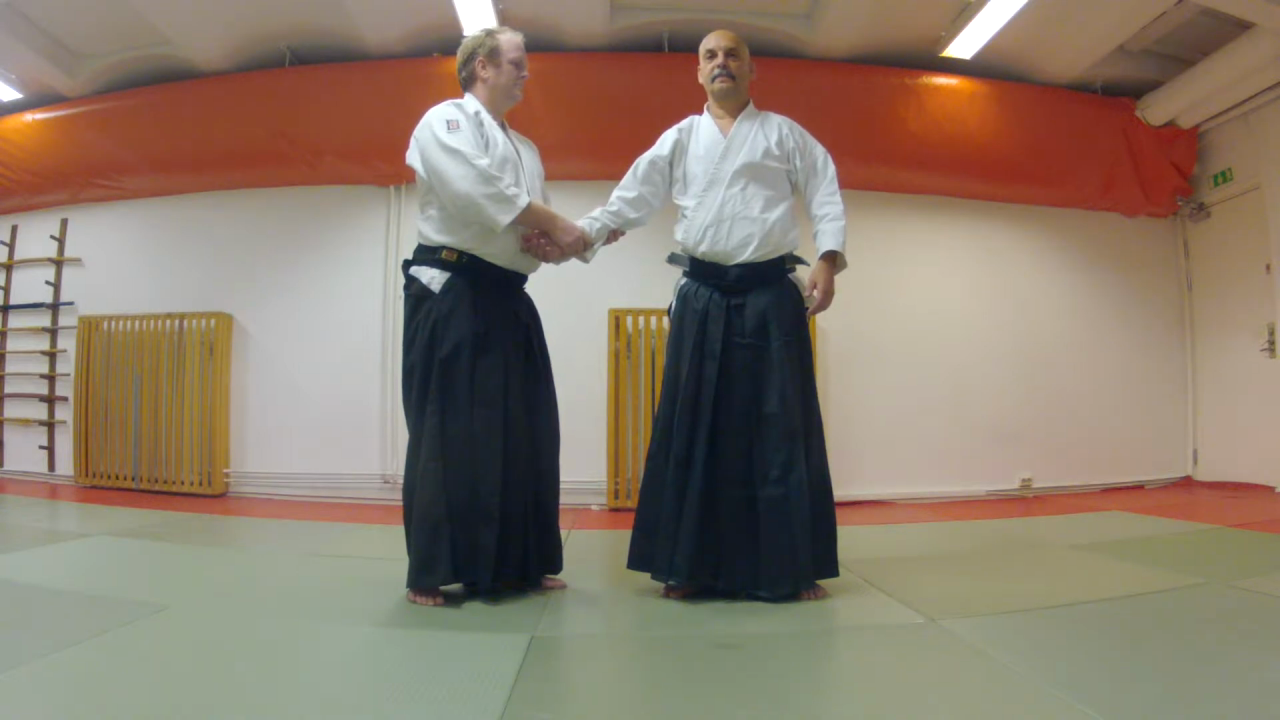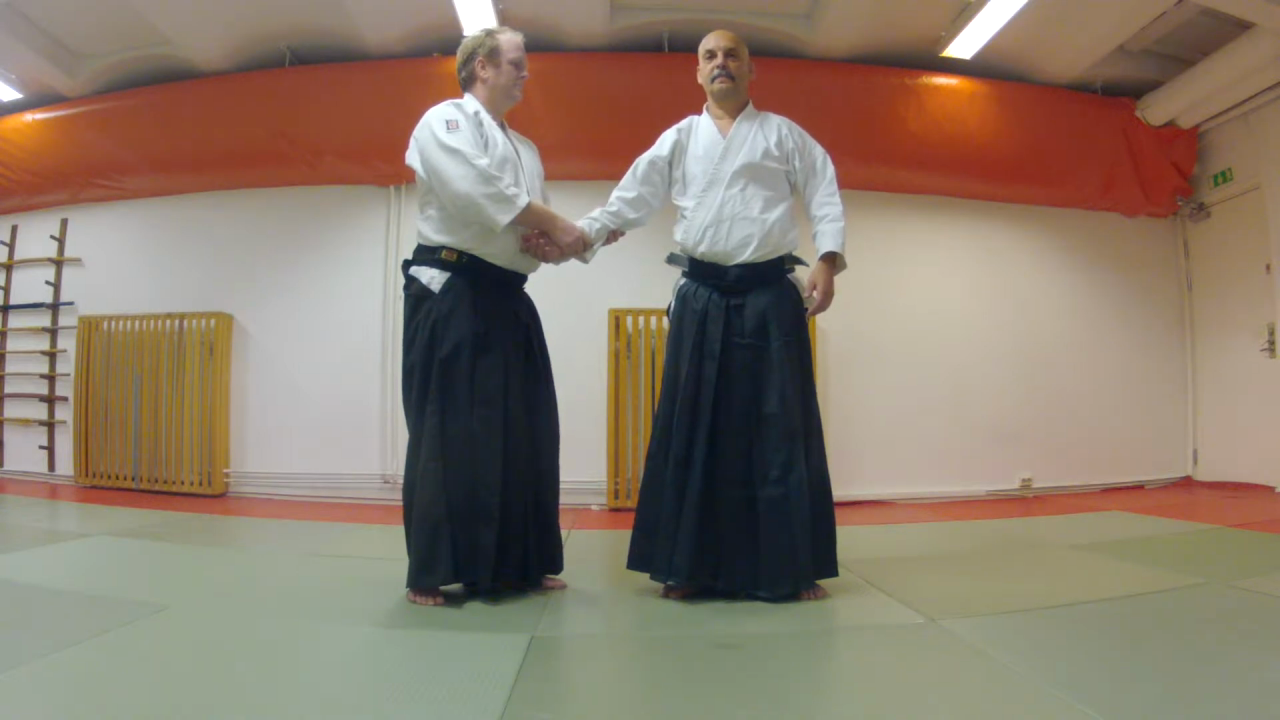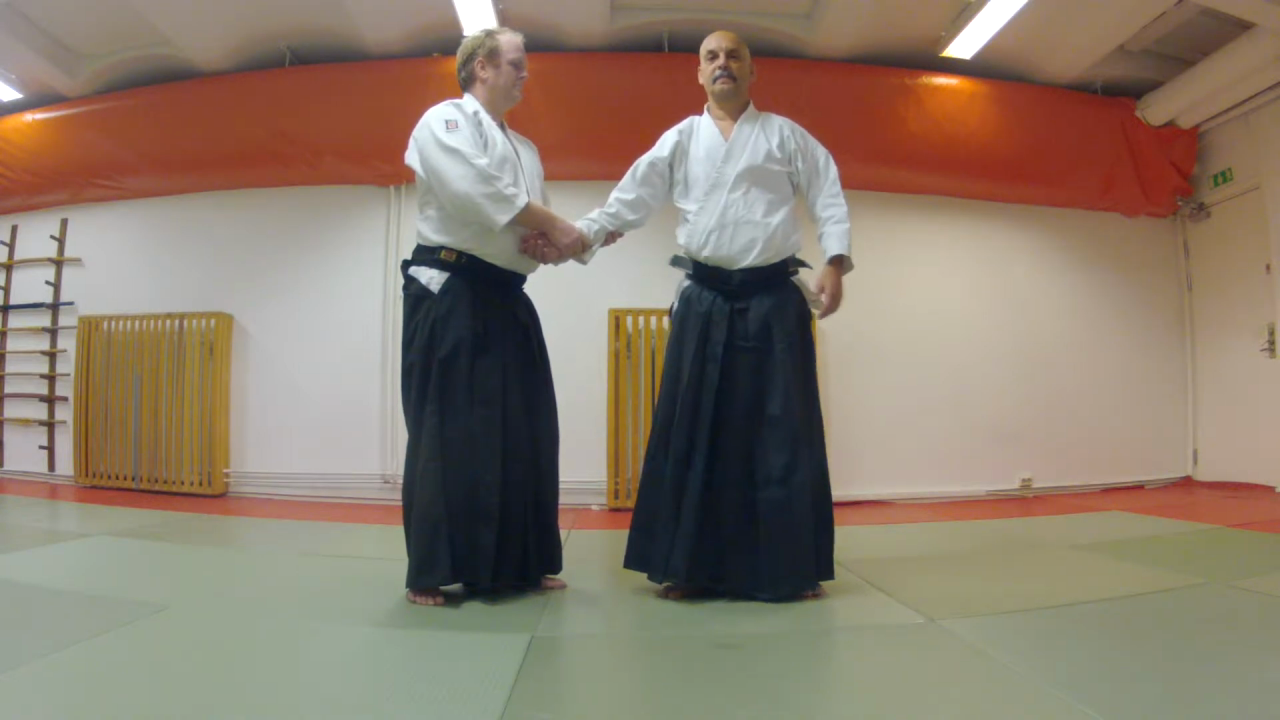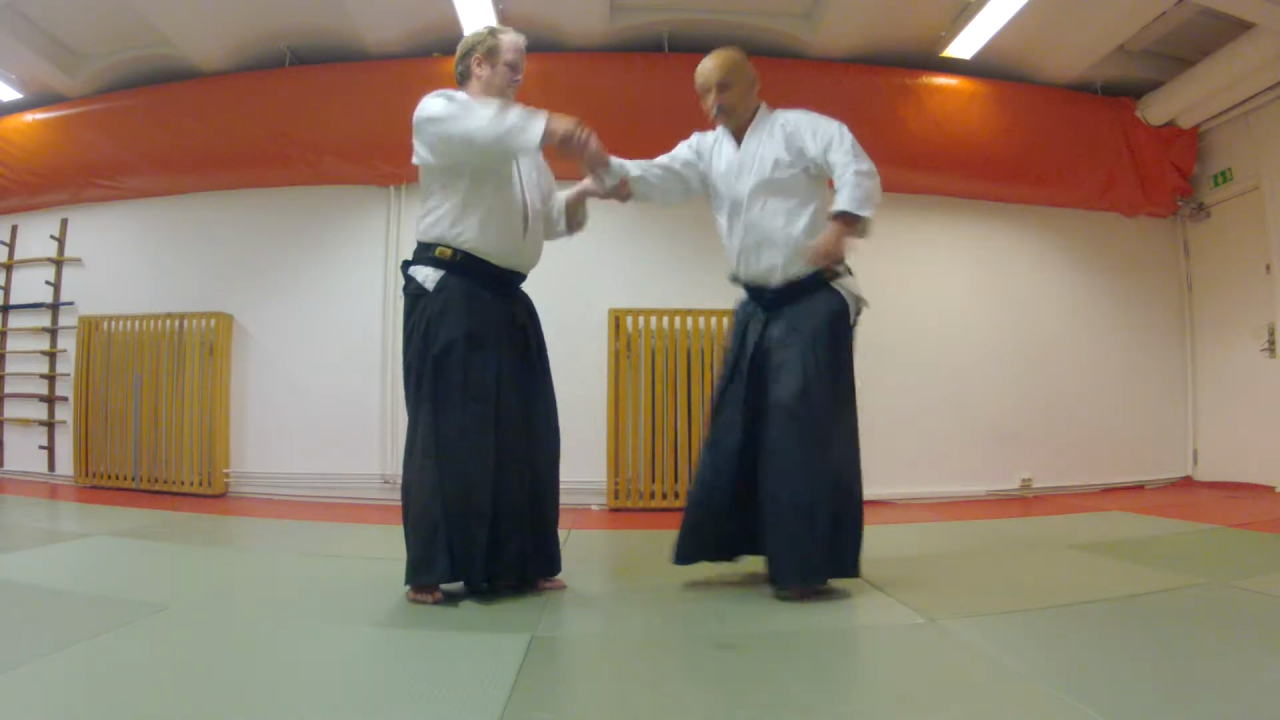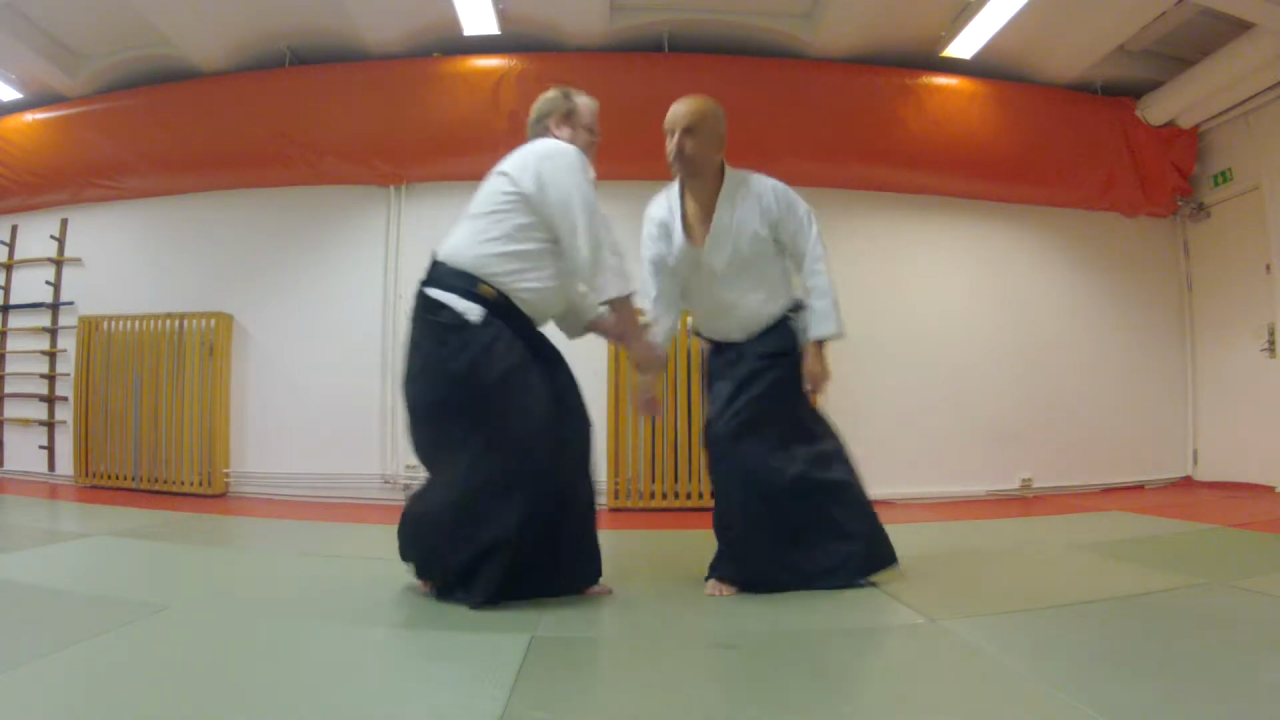
dt=0.4s
person 1, frame 1
left shoulder: (524, 148)
right shoulder: (447, 120)
left elbow: (539, 232)
right elbow: (476, 190)
left wrist: (573, 241)
right wrist: (556, 225)
left hip: (507, 299)
right hip: (451, 293)
left knee: (523, 433)
right knee: (449, 433)
left ankle: (517, 563)
right ankle: (431, 571)
person 1, frame 2
left shoulder: (523, 148)
right shoulder: (446, 120)
left elbow: (537, 231)
right elbow: (476, 190)
left wrist: (569, 239)
right wrist: (554, 225)
left hip: (506, 299)
right hip: (451, 294)
left knee: (523, 433)
right knee: (449, 433)
left ankle: (517, 563)
right ankle: (430, 572)
person 1, frame 3
left shoulder: (524, 148)
right shoulder: (446, 120)
left elbow: (535, 228)
right elbow: (475, 190)
left wrist: (572, 239)
right wrist: (554, 225)
left hip: (505, 299)
right hip: (450, 293)
left knee: (523, 433)
right knee: (449, 432)
left ankle: (518, 563)
right ankle: (431, 571)
person 1, frame 4
left shoulder: (520, 141)
right shoulder: (440, 111)
left elbow: (545, 216)
right elbow: (489, 128)
left wrist: (581, 193)
right wrist: (555, 128)
left hip: (503, 297)
right hip: (451, 291)
left knee: (523, 429)
right knee: (450, 428)
left ankle: (515, 563)
right ankle: (429, 569)
person 1, frame 5
left shoulder: (550, 169)
right shoulder: (555, 159)
left elbow: (562, 285)
right elbow: (594, 254)
left wrist: (605, 327)
right wrist: (633, 334)
left hip: (496, 325)
right hip: (462, 320)
left knee: (553, 431)
right knee: (490, 446)
left ankle: (555, 569)
right ankle: (434, 560)
person 2, frame 1
left shoulder: (785, 133)
right shoulder: (678, 140)
left elbow: (825, 195)
right elbow: (630, 199)
left wrist: (828, 259)
left hip: (771, 295)
right hip: (702, 297)
left knee: (780, 429)
right knee: (694, 429)
left ankle: (791, 566)
right ankle: (692, 565)
person 2, frame 2
left shoulder: (784, 134)
right shoulder: (678, 139)
left elbow: (825, 196)
right elbow: (630, 199)
left wrist: (827, 261)
left hip: (770, 294)
right hip: (701, 297)
left knee: (780, 428)
right knee: (692, 428)
left ankle: (792, 567)
right ankle: (692, 565)
person 2, frame 3
left shoulder: (786, 134)
right shoulder: (679, 140)
left elbow: (829, 196)
right elbow: (629, 200)
left wrist: (834, 264)
left hip: (773, 297)
right hip: (705, 299)
left knee: (782, 431)
right knee: (691, 430)
left ankle: (791, 568)
right ankle: (691, 566)
person 2, frame 4
left shoulder: (799, 127)
right shoulder: (703, 149)
left elbow: (856, 167)
right elbow: (651, 178)
left wrist: (841, 224)
right wrist: (603, 163)
left hip: (814, 300)
right hip: (758, 306)
left knee: (803, 423)
right knee: (738, 426)
left ankle: (806, 563)
right ankle: (740, 539)
person 2, frame 5
left shoulder: (768, 196)
right shoulder: (660, 213)
left elbow: (814, 264)
right elbow: (662, 295)
left wrist: (815, 345)
right wrist: (648, 364)
left hip: (773, 344)
right hip: (723, 352)
left knee: (737, 442)
right knee: (792, 448)
left ankle: (741, 564)
